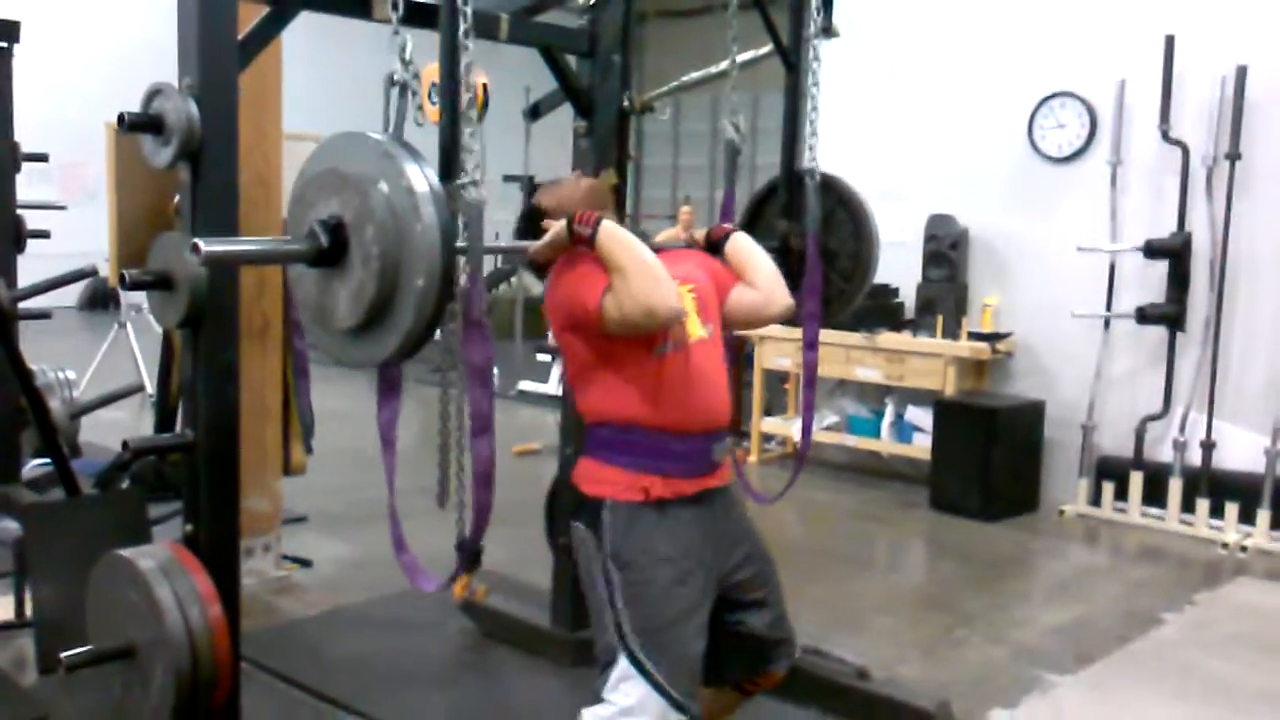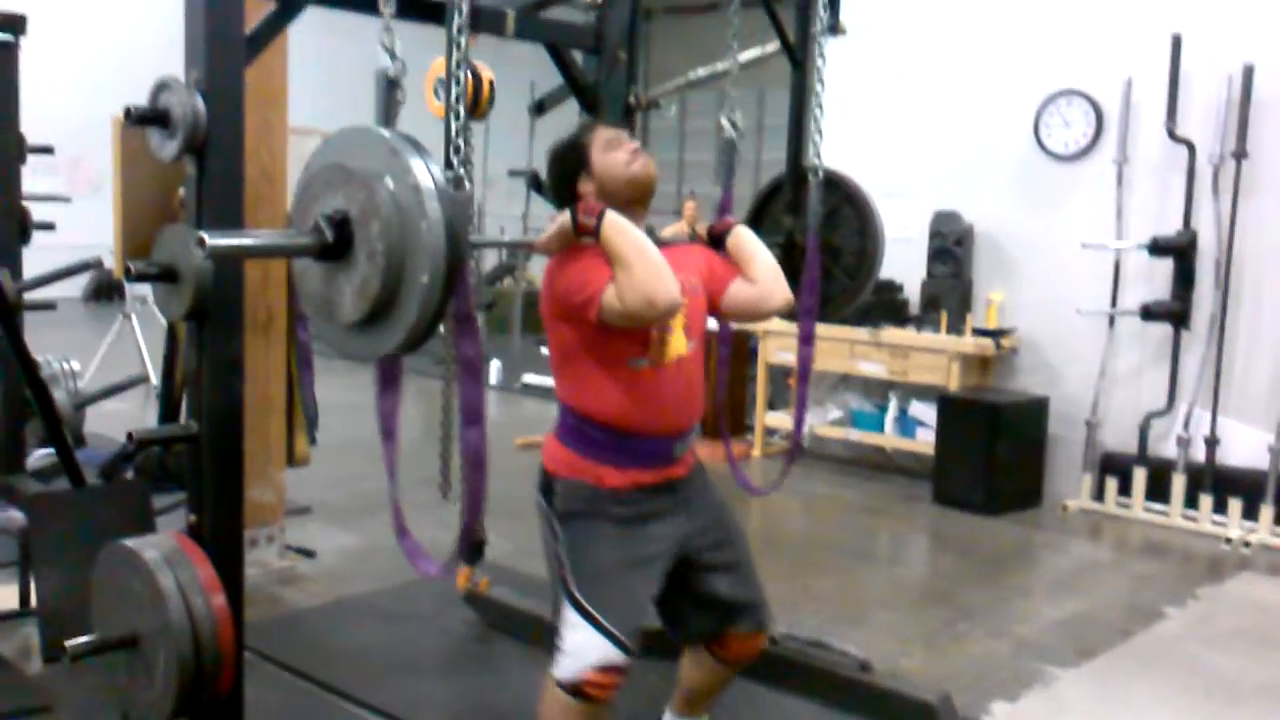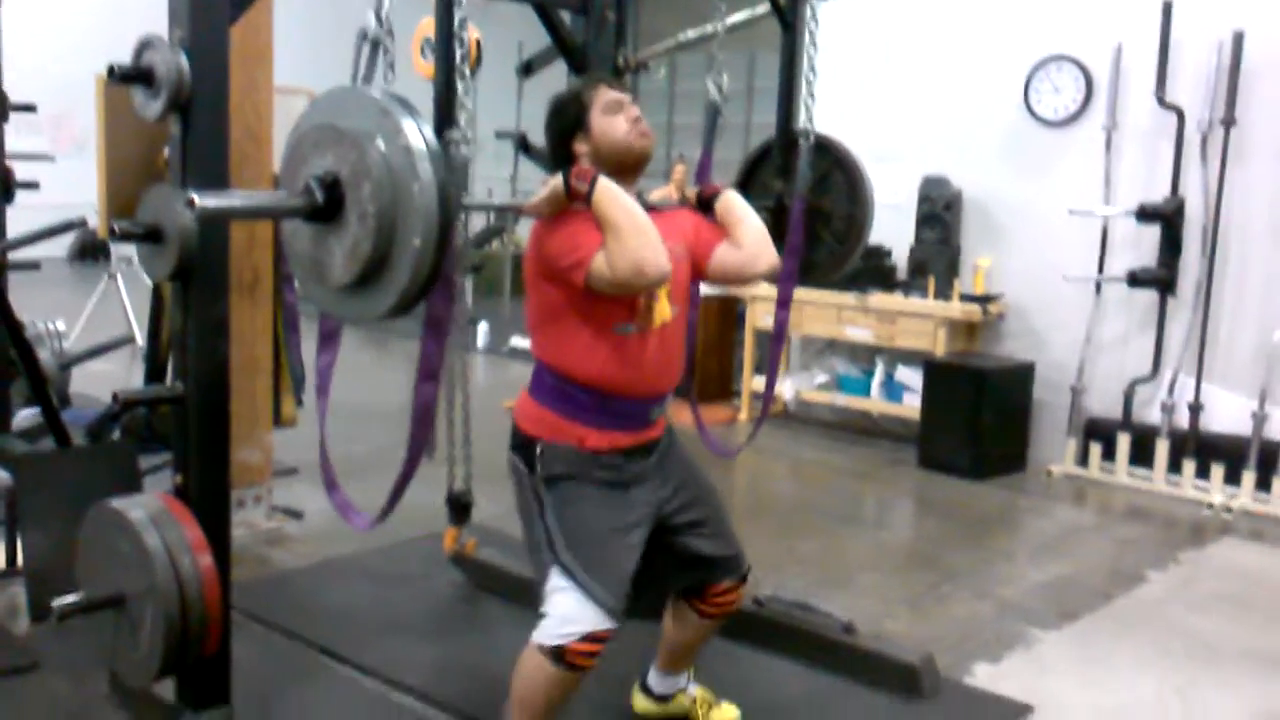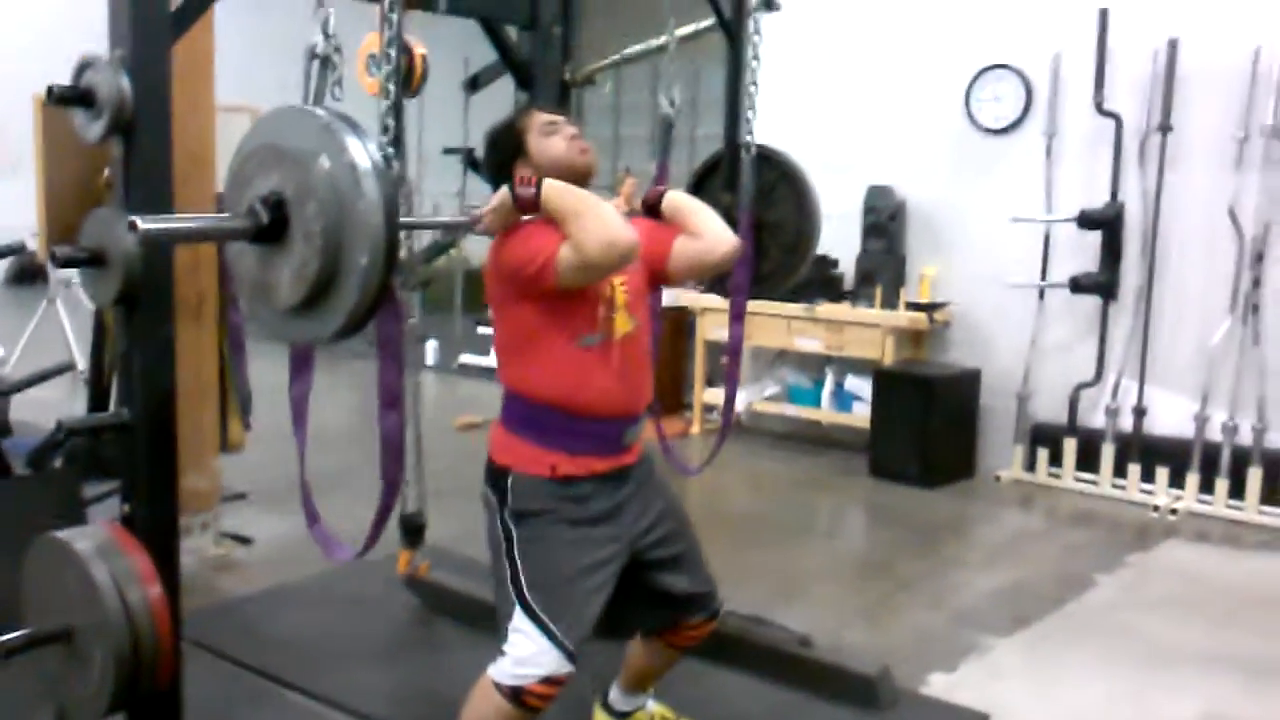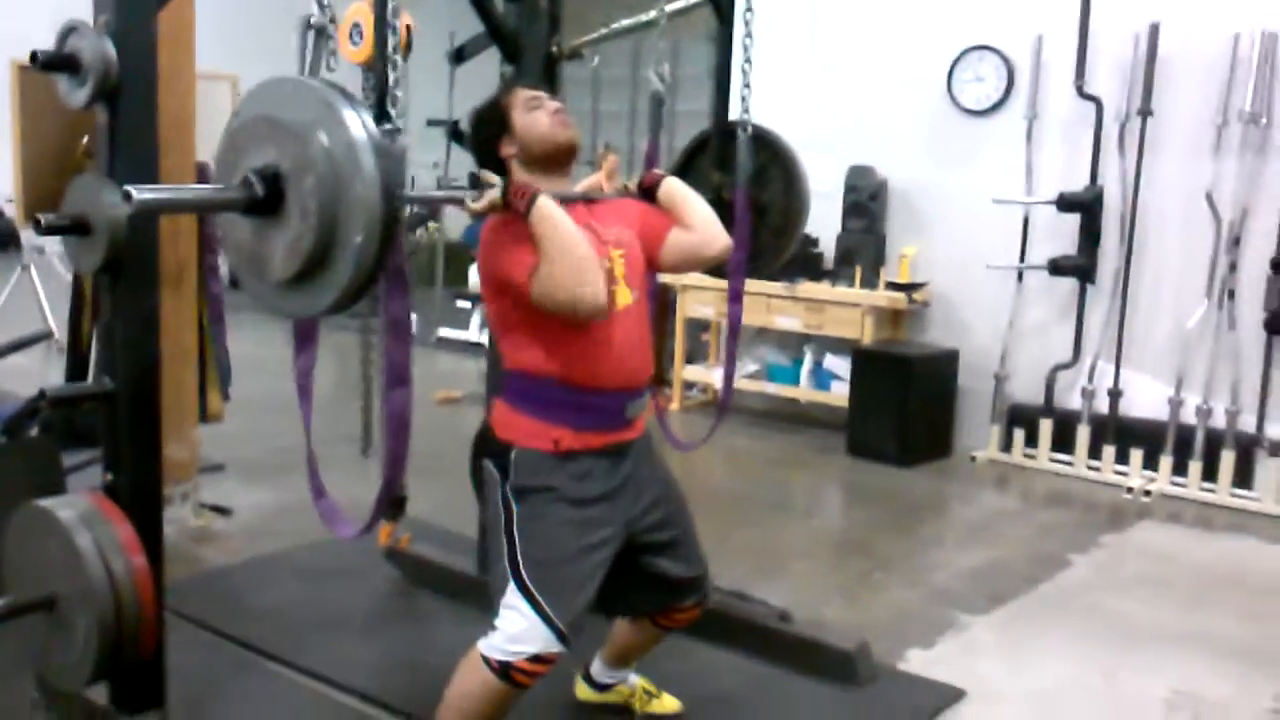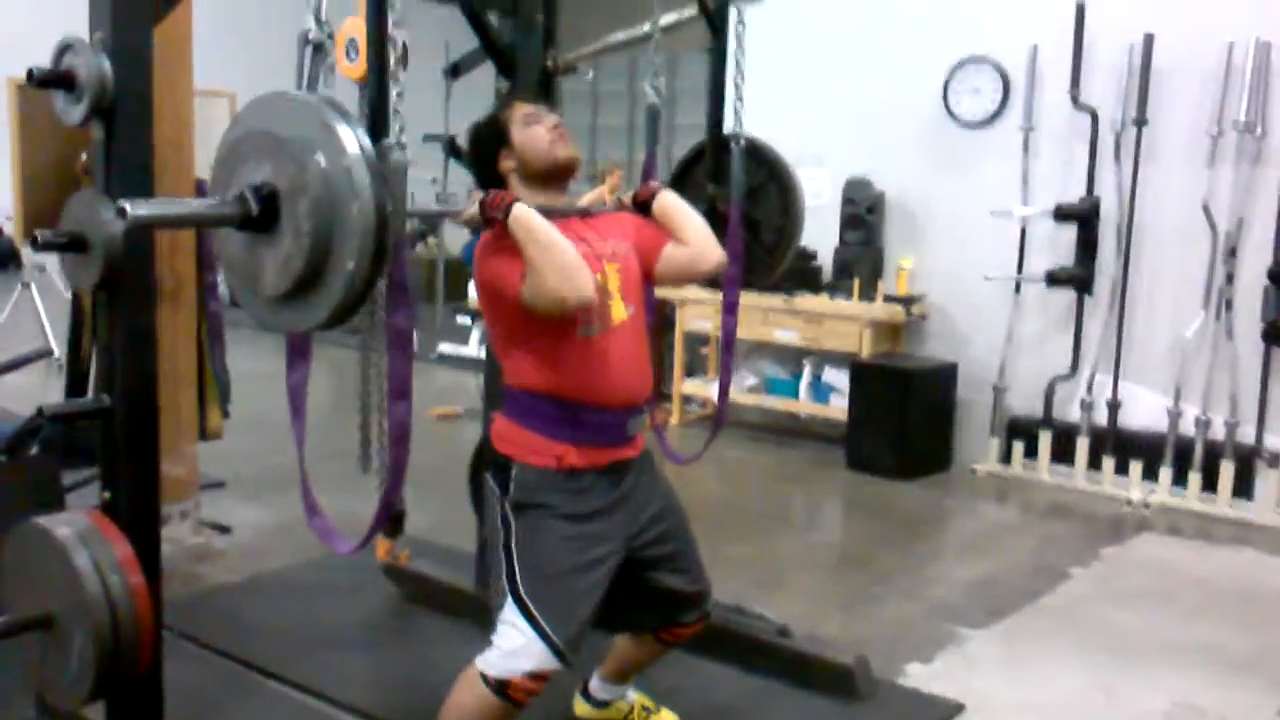
dt=0.4s
person 1, frame 1
left shoulder: (688, 264)
right shoulder: (576, 275)
left elbow: (773, 302)
right elbow: (657, 307)
left wrist: (721, 235)
right wrist: (592, 226)
left hip: (710, 494)
right hip: (630, 507)
left knee: (763, 653)
person 1, frame 2
left shoulder: (689, 260)
right shoulder: (578, 266)
left elbow: (773, 297)
right elbow: (656, 300)
left wrist: (727, 229)
right wrist: (599, 220)
left hip: (678, 481)
right hip: (594, 490)
left knee: (741, 626)
right knee: (597, 660)
person 1, frame 3
left shoulder: (675, 223)
right shoulder: (565, 230)
left elbow: (758, 260)
right elbow: (646, 269)
left wrist: (716, 193)
right wrist: (588, 185)
left hip: (650, 444)
right hip: (567, 452)
left knee: (720, 578)
right knee: (581, 623)
person 1, frame 4
left shoulder: (635, 238)
right shoulder: (521, 247)
left elbow: (720, 247)
right elbow: (613, 244)
left wrist: (663, 198)
right wrist: (536, 195)
left hip: (626, 470)
right hip: (543, 483)
left knee: (691, 609)
right knee: (539, 664)
person 1, frame 5
left shoulder: (620, 215)
right shoulder: (511, 231)
left elbow: (711, 243)
right elbow: (585, 296)
left wrist: (657, 181)
right wrist: (530, 201)
left hip: (627, 446)
right hip: (546, 457)
left knee: (681, 592)
right knee: (529, 639)
person 1, frame 6
left shoulder: (617, 229)
right shoulder: (507, 243)
left elbow: (705, 258)
right elbow: (574, 294)
left wrist: (652, 194)
right wrist: (511, 209)
left hip: (628, 462)
right hip: (547, 474)
left knee: (682, 606)
right knee: (527, 657)
